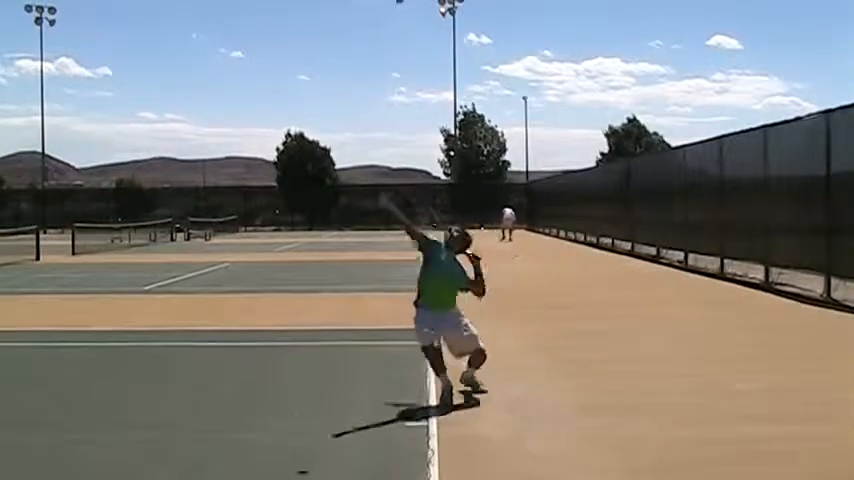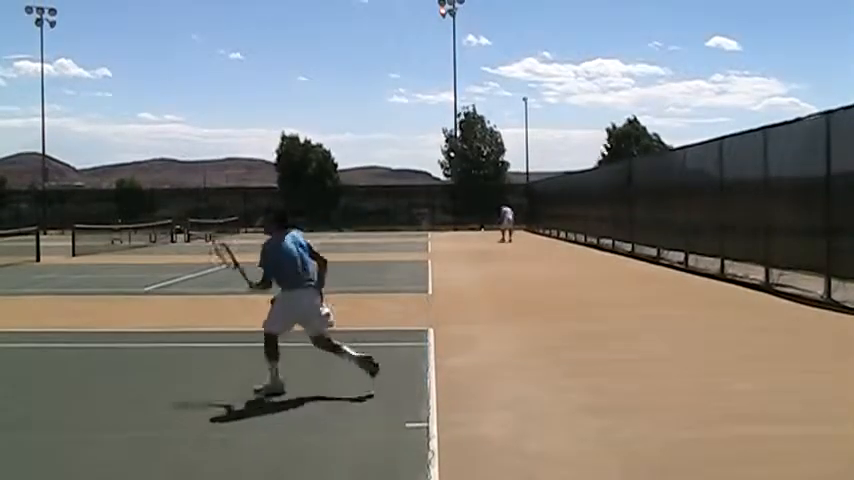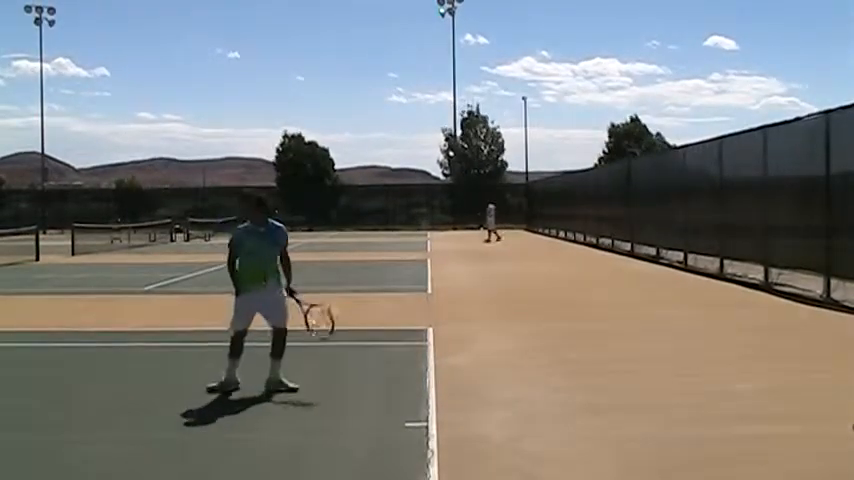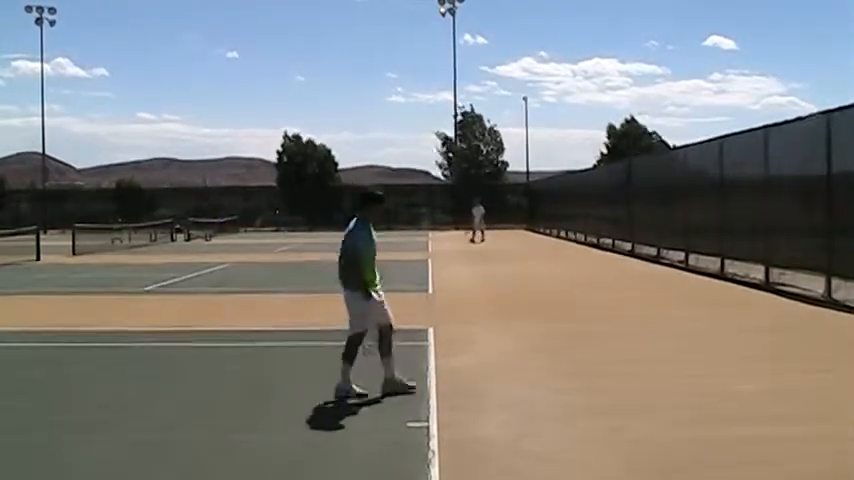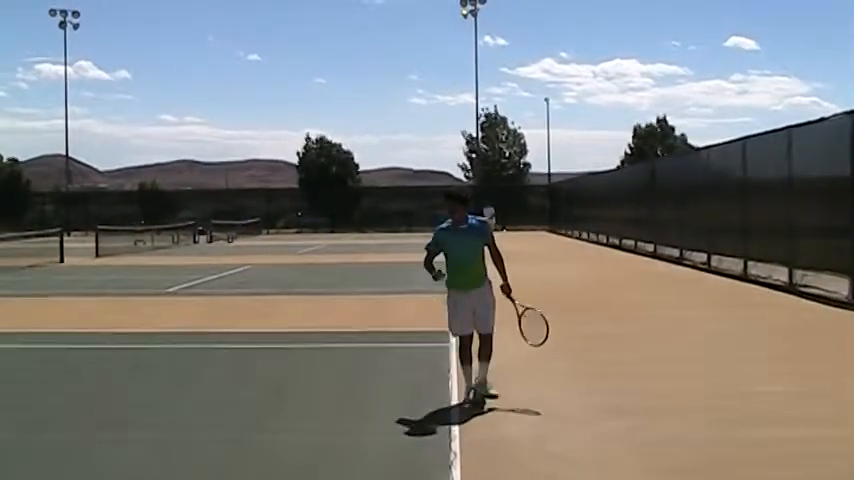
dt=1s
person 1, frame 1
left shoulder: (459, 269)
right shoulder: (434, 248)
left elbow: (480, 293)
right elbow: (412, 231)
left wrist: (477, 267)
right wrist: (391, 208)
left hip: (450, 316)
right hip: (427, 316)
left knee: (478, 354)
right knee: (431, 350)
left ankle: (469, 376)
right ankle: (446, 385)
person 1, frame 2
left shoulder: (269, 245)
right shoulder: (296, 236)
left elbow: (266, 283)
right elbow: (321, 261)
left wrist: (256, 286)
right wrist: (319, 289)
left hip: (292, 297)
right hip: (311, 295)
left knee: (270, 334)
right knee: (321, 340)
left ankle: (275, 383)
right ankle: (361, 359)
person 1, frame 3
left shoulder: (279, 230)
right shoulder: (241, 233)
left elbow: (284, 258)
right elbow: (231, 261)
left wrist: (289, 283)
right wrist: (237, 288)
left hip: (274, 290)
right hip: (247, 291)
left knee: (280, 331)
right knee: (239, 333)
left ankle: (274, 378)
right ankle: (229, 379)
person 1, frame 4
left shoulder: (365, 227)
right shoulder: (356, 230)
right elbow: (350, 263)
right wrist: (365, 289)
left hip: (371, 288)
right hip: (359, 291)
left knee: (386, 329)
right knee: (358, 335)
left ankle: (390, 379)
right ankle: (344, 386)
person 1, frame 5
left shoulder: (482, 226)
right shoulder: (442, 232)
left elbow: (494, 253)
right elbow: (428, 260)
left wrist: (505, 281)
right wrist: (432, 271)
left hip: (482, 288)
right hip: (458, 292)
left knee: (486, 336)
right knee: (465, 339)
left ankle: (482, 384)
right ankle: (470, 386)
